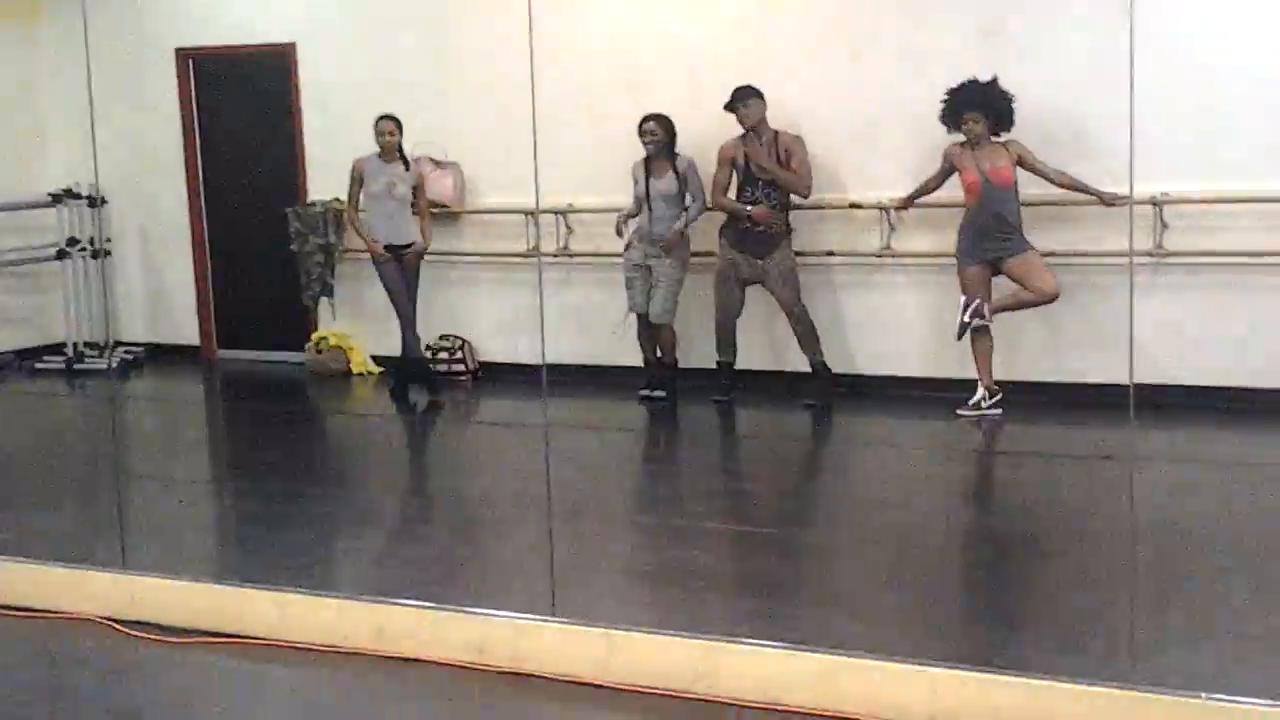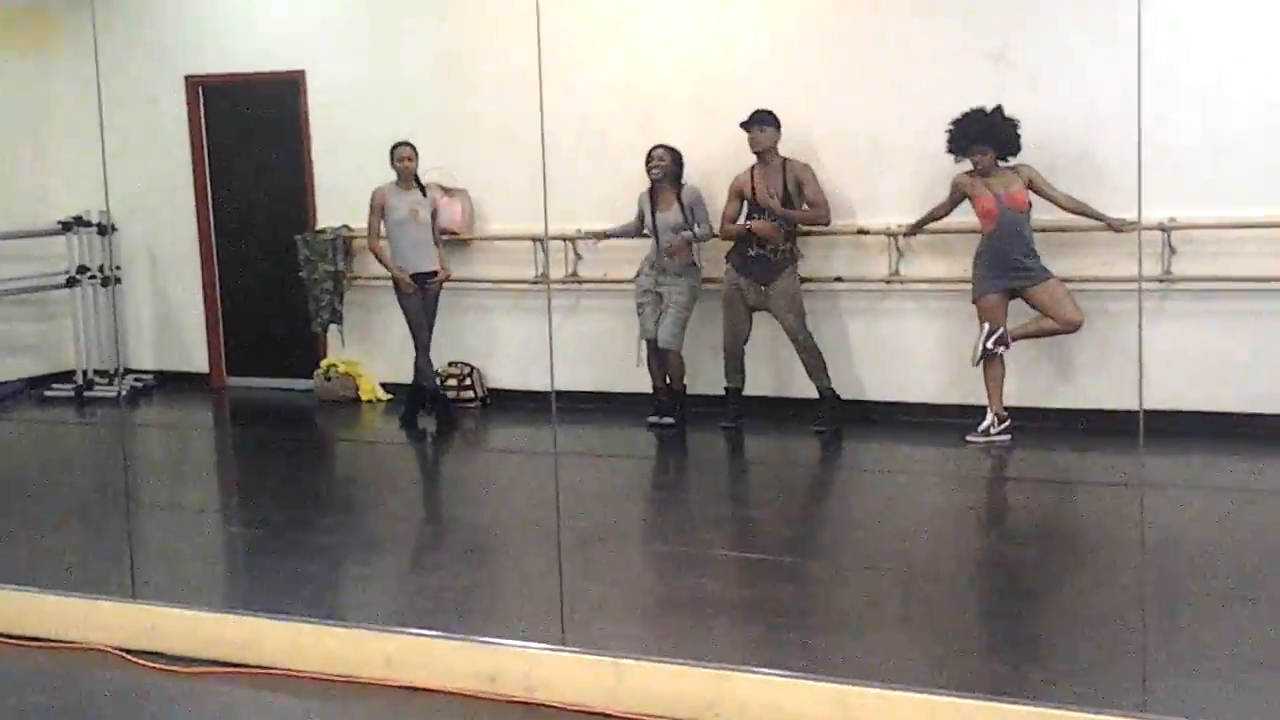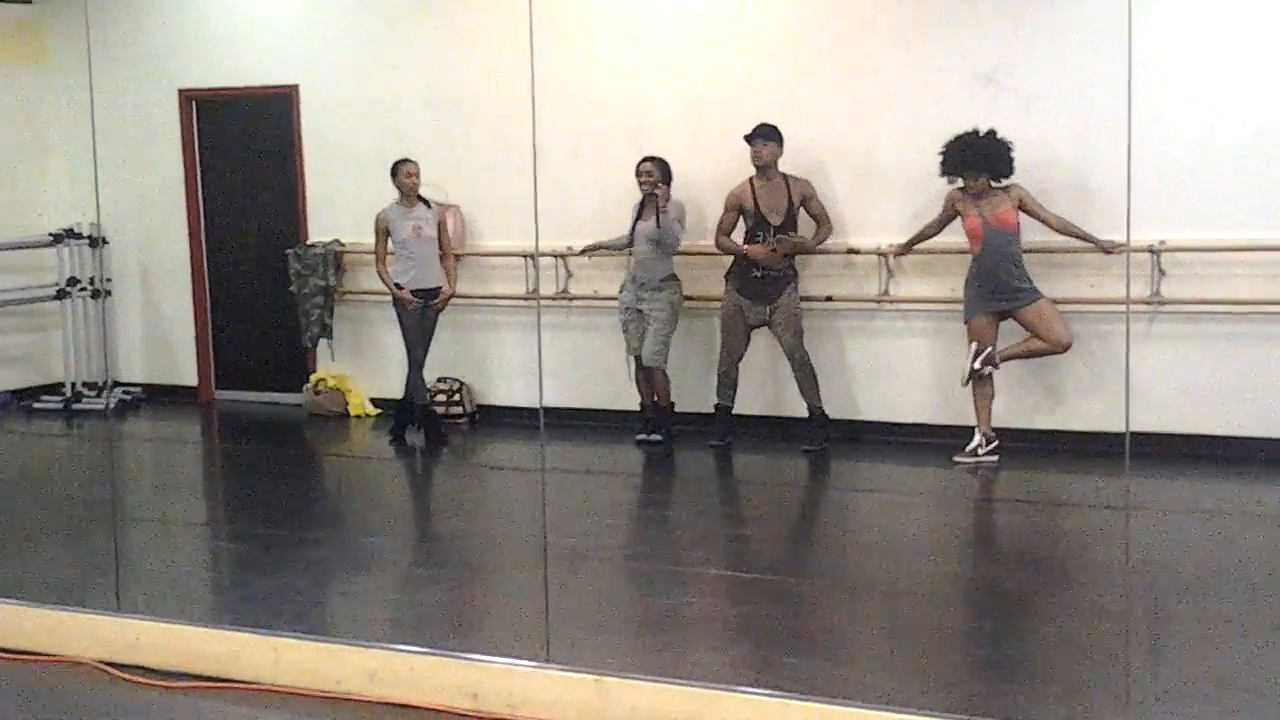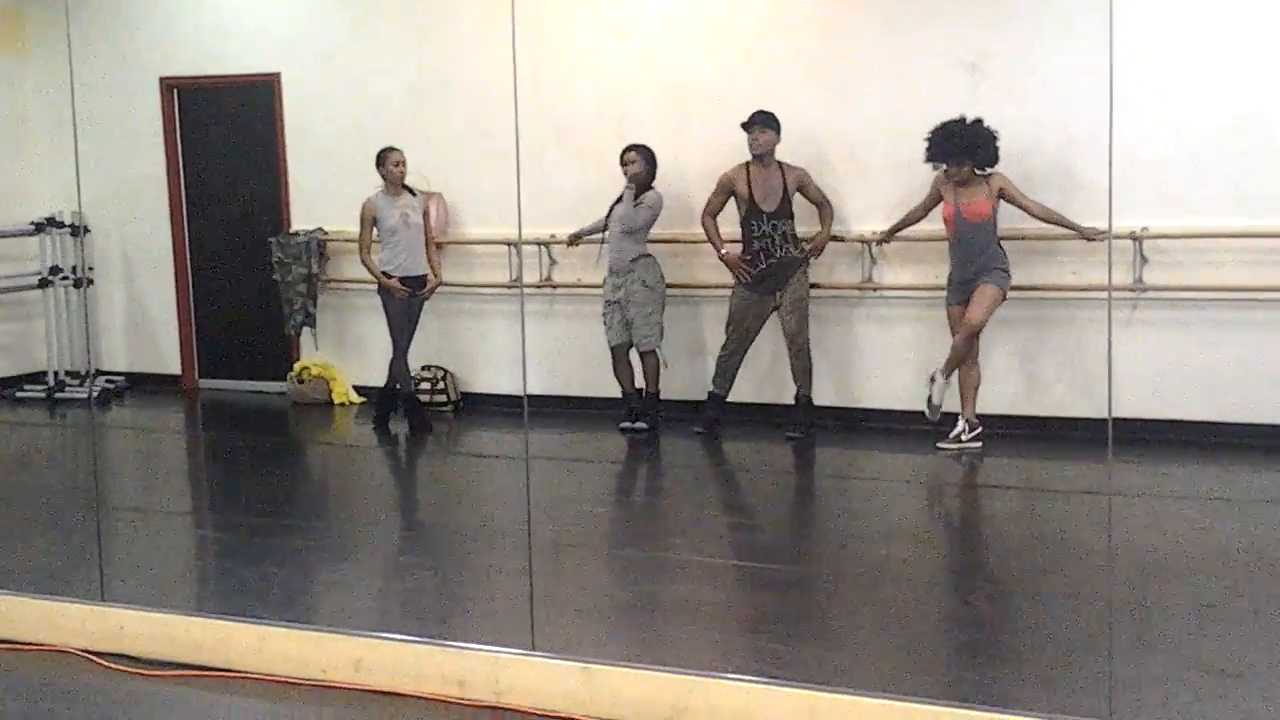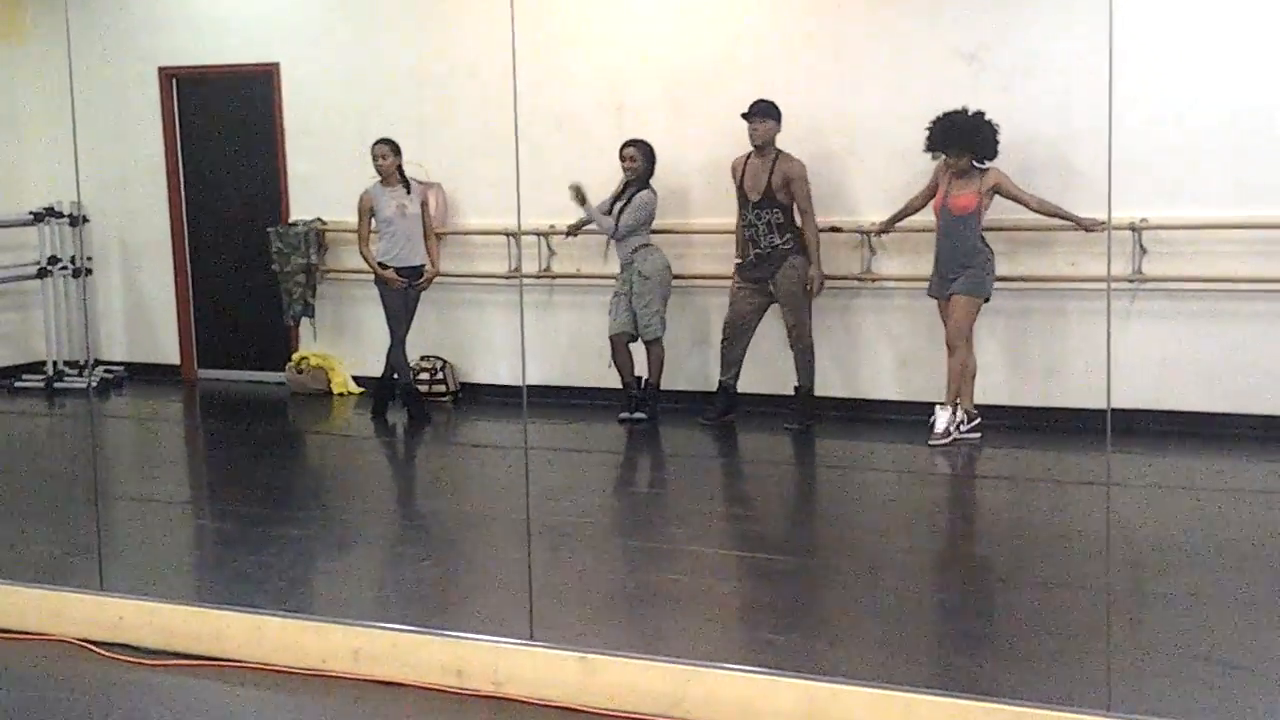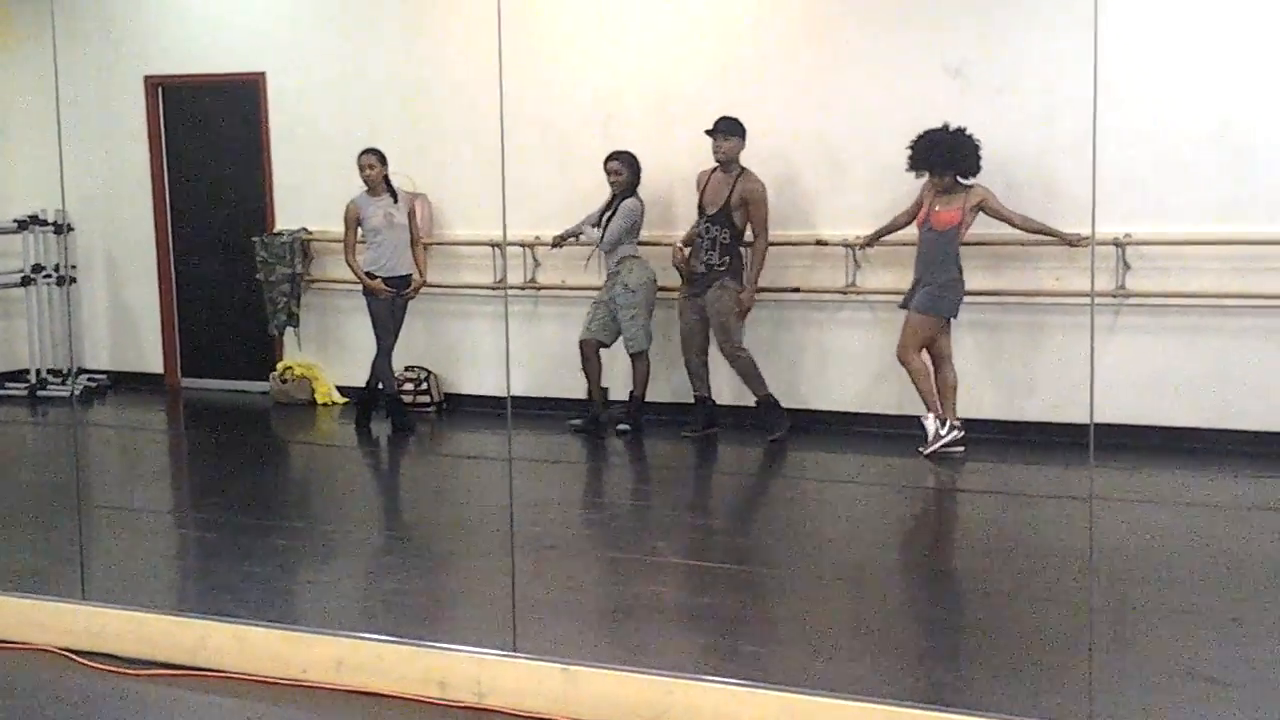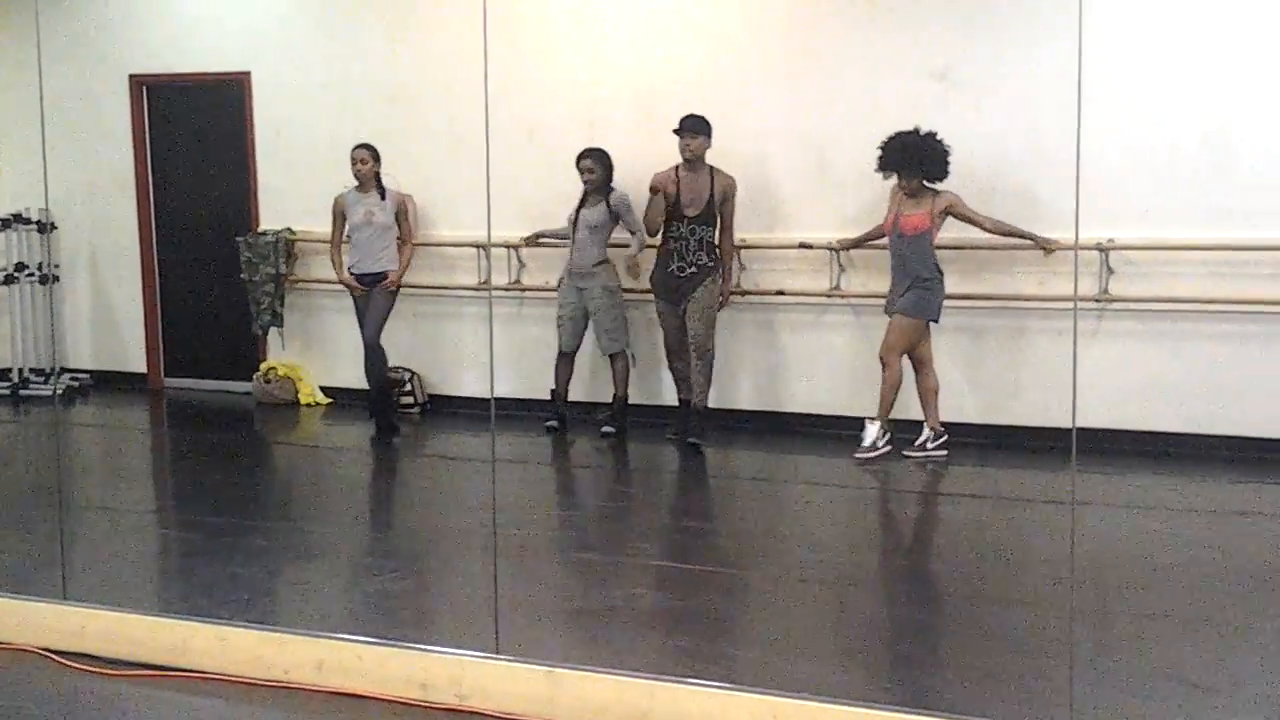
dt=0.5s
person 1, frame 1
left shoulder: (1012, 149)
right shoulder: (955, 153)
left elbow: (1054, 175)
right elbow: (935, 182)
left wrist: (1098, 193)
right wrist: (909, 199)
left hip: (1010, 241)
right hip: (973, 243)
left knee: (1048, 290)
right knee: (979, 322)
left ankle: (984, 309)
right ankle: (987, 392)
person 1, frame 2
left shoulder: (1022, 174)
right shoulder: (965, 182)
left elbow: (1062, 200)
right elbow: (944, 209)
left wrist: (1106, 219)
right wrist: (917, 226)
left hip: (1028, 265)
right hip: (991, 270)
left knee: (1072, 319)
right knee: (992, 347)
left ankle: (1006, 336)
right ankle: (997, 418)
person 1, frame 3
left shoulder: (1013, 194)
right shoulder: (957, 199)
left elbow: (1053, 221)
right elbow: (936, 226)
left wrist: (1097, 241)
right wrist: (907, 245)
left hip: (1018, 286)
right hip: (981, 290)
left knee: (1061, 340)
right knee: (982, 368)
left ankle: (993, 357)
right ankle: (985, 438)
person 1, frame 4
left shoulder: (994, 183)
right shoulder: (943, 182)
left elbow: (1034, 208)
right elbow: (921, 210)
left wrist: (1079, 229)
right wrist: (890, 232)
left hip: (991, 269)
right hip: (959, 275)
left knee: (973, 322)
right knee: (968, 347)
left ankle: (941, 377)
right ankle: (969, 425)
person 1, frame 5
left shoulder: (990, 178)
right shoulder: (942, 172)
left elbow: (1031, 201)
right elbow: (920, 200)
left wrist: (1077, 220)
right wrist: (890, 222)
left hip: (973, 268)
right hip: (945, 269)
left knee: (956, 342)
right knee: (959, 343)
left ankle: (946, 413)
right ankle: (966, 416)
person 1, frame 6
left shoulder: (975, 196)
right shoulder: (929, 190)
left elbow: (1014, 219)
right elbow: (908, 215)
left wrist: (1061, 235)
right wrist: (875, 236)
left hip: (942, 285)
right hip: (925, 283)
left knee: (907, 351)
right knee: (940, 357)
left ankle: (938, 421)
right ankle: (950, 428)
person 1, frame 7
left shoulder: (942, 201)
right shoulder: (897, 195)
left elbow: (985, 223)
left wrist: (1034, 238)
right wrist: (855, 242)
left hip: (923, 289)
right hip: (902, 288)
left knee: (889, 356)
right knee: (921, 362)
left ankle: (878, 430)
right ankle: (934, 434)
person 2, frame 1
left shoulder: (790, 143)
right shoulder: (730, 149)
left elbow: (804, 188)
right elbow: (717, 198)
left wrist: (765, 162)
right wrist: (750, 211)
left hip: (775, 241)
right hip: (736, 242)
left knee: (794, 308)
right knee: (726, 312)
left ankle: (821, 374)
right ankle: (726, 375)
person 2, frame 2
left shoulder: (799, 172)
right shoulder: (741, 181)
left elbow: (823, 215)
right elbow: (725, 230)
left wrist: (781, 211)
right wrist: (751, 226)
left hip: (780, 270)
right hip: (741, 269)
left knee: (799, 335)
right knee: (734, 338)
left ankle: (828, 400)
right ankle: (733, 401)
person 2, frame 3
left shoulder: (800, 187)
right shoulder: (739, 194)
left elbow: (825, 224)
right elbow: (720, 238)
left wrist: (809, 244)
right wrist: (746, 249)
left hip: (782, 285)
right hip: (742, 286)
left knee: (796, 352)
right knee: (730, 355)
left ankle: (818, 420)
right ankle: (723, 419)
person 2, frame 4
left shoulder: (795, 175)
right shoulder: (733, 178)
left elbow: (824, 204)
right elbow: (708, 216)
left wrist: (824, 234)
right wrist: (723, 252)
left hip: (792, 270)
right hip: (752, 272)
left knee: (797, 338)
right knee: (735, 341)
left ankle: (803, 408)
right ankle: (714, 405)
person 2, frame 5
left shoulder: (790, 167)
right shoulder: (739, 166)
left elbow: (807, 216)
left wrist: (815, 265)
right wrist: (738, 260)
left hip: (788, 260)
right hip: (753, 262)
left knee: (798, 332)
right knee: (733, 328)
left ankle: (804, 401)
right ankle: (726, 397)
person 2, frame 6
left shoulder: (751, 187)
right shoulder: (703, 179)
left elbow: (761, 240)
left wrist: (750, 288)
right wrist: (682, 243)
left hip: (725, 275)
right hip: (693, 273)
left knee: (730, 345)
right knee: (691, 345)
left ankle: (771, 409)
right ankle: (705, 411)
person 2, frame 7
left shoulder: (724, 183)
right shoulder: (663, 180)
left elbow: (726, 234)
right elbow: (651, 231)
left wrist: (727, 278)
right wrist: (655, 196)
left hip: (703, 275)
right hip: (667, 275)
left knee: (701, 344)
right knee: (675, 347)
left ankle: (697, 417)
right ankle: (686, 410)
person 3, frame 1
left shoulder: (412, 172)
right shoulder: (362, 166)
left elbow: (424, 214)
right elbow: (352, 209)
left wrist: (425, 241)
right wrist: (368, 241)
left hip: (409, 248)
right hip: (382, 248)
left knee: (409, 313)
right knee: (405, 312)
left ankle: (405, 375)
right ankle: (420, 371)
person 3, frame 2
left shoulder: (428, 195)
right shoulder: (382, 195)
right elbow: (373, 241)
left wrist: (445, 267)
right wrist: (395, 272)
left hip: (431, 275)
right hip: (406, 277)
left knee: (423, 343)
right knee: (422, 342)
left ankle: (412, 408)
right ankle: (440, 406)
person 3, frame 3
left shoulder: (434, 212)
right shoulder: (386, 217)
left elbow: (447, 254)
right elbow: (380, 262)
left wrist: (450, 287)
right wrist: (395, 291)
left hip: (433, 292)
right hip: (406, 294)
left knee: (418, 360)
right knee: (416, 359)
left ankle: (402, 421)
right ankle: (429, 422)
person 3, frame 4
left shoulder: (419, 200)
right shoulder: (372, 205)
left elbow: (430, 243)
right elbow: (364, 252)
left wrist: (437, 276)
right wrist: (384, 280)
left hip: (419, 280)
right hip: (393, 282)
left knee: (403, 347)
right knee: (401, 346)
left ankle: (384, 406)
right ankle: (413, 410)
person 3, frame 5
left shoulder: (418, 191)
right shoulder: (370, 197)
left elbow: (429, 234)
right elbow: (363, 243)
left wrist: (434, 266)
right wrist: (379, 271)
left hip: (416, 271)
right hip: (389, 272)
left knee: (399, 336)
right knee: (398, 336)
left ankle: (383, 394)
right ankle: (412, 399)
person 3, frame 6
left shoulder: (405, 201)
right shoulder: (356, 207)
left elbow: (416, 243)
right elbow: (349, 253)
left wrist: (421, 275)
right wrist: (367, 281)
left hip: (403, 281)
right hip: (377, 282)
left knee: (387, 346)
right knee: (385, 345)
left ankle: (368, 401)
right ankle: (396, 410)
person 3, frame 7
left shoulder: (395, 200)
right shoulder: (343, 201)
left elbow: (407, 241)
right elbow: (335, 246)
left wrist: (399, 272)
right wrist: (342, 276)
left hip: (385, 278)
right hip: (358, 280)
left knee: (371, 337)
right knee: (368, 345)
left ankle: (386, 390)
right ankle: (382, 413)
person 4, frame 1
left shoulder: (684, 165)
right shoulder: (638, 167)
left elbow: (699, 203)
left wrist: (679, 228)
right wrist: (625, 215)
left hip: (669, 249)
right hip: (638, 247)
left knee: (660, 316)
right knee: (642, 315)
left ankle: (667, 376)
right ankle: (651, 374)
person 4, frame 2
left shoulder: (690, 194)
right shoulder: (646, 197)
left elbow: (707, 229)
left wrist: (687, 237)
right wrist: (607, 232)
left hip: (682, 277)
right hip: (651, 274)
left knee: (668, 342)
right knee: (651, 341)
left ankle: (677, 402)
right ankle: (661, 401)
person 4, frame 3
left shoulder: (673, 206)
right shoulder: (638, 208)
left elbow: (673, 244)
left wrist: (664, 210)
right wrist: (599, 245)
left hip: (663, 292)
right hip: (633, 290)
left knee: (653, 360)
right knee: (639, 359)
left ankle: (665, 420)
right ankle: (649, 418)
person 4, frame 4
left shoulder: (652, 197)
right shoulder: (627, 195)
left elbow: (627, 224)
right elbow: (610, 220)
left wrist: (630, 187)
right wrist: (582, 232)
left hip: (641, 275)
right hip: (615, 277)
left knee: (645, 345)
right knee: (618, 347)
left ankle: (650, 408)
right ankle: (632, 406)
person 4, frame 5
left shoulder: (645, 196)
right shoulder: (626, 187)
left elbow: (614, 230)
right elbow: (609, 210)
left wrist: (586, 205)
right wrist: (580, 223)
left hip: (647, 265)
right hip: (628, 269)
left knee: (651, 336)
right knee: (617, 337)
left ankle: (650, 399)
right ankle: (632, 396)
person 4, frame 6
left shoulder: (632, 204)
right shoulder: (615, 200)
left elbow: (604, 241)
right elbow: (595, 218)
left wrist: (584, 231)
right wrist: (566, 233)
left hip: (633, 277)
right hip: (614, 279)
left knee: (637, 347)
right knee: (588, 342)
left ankle: (635, 410)
right ankle: (596, 410)
person 4, frame 7
left shoulder: (617, 199)
right shoulder: (584, 198)
left elbow: (639, 234)
left wrist: (632, 255)
right wrist: (543, 233)
left hip: (599, 279)
right hip: (571, 278)
left knee: (615, 346)
right knee: (566, 346)
left ankle: (618, 410)
right ankle: (559, 407)
